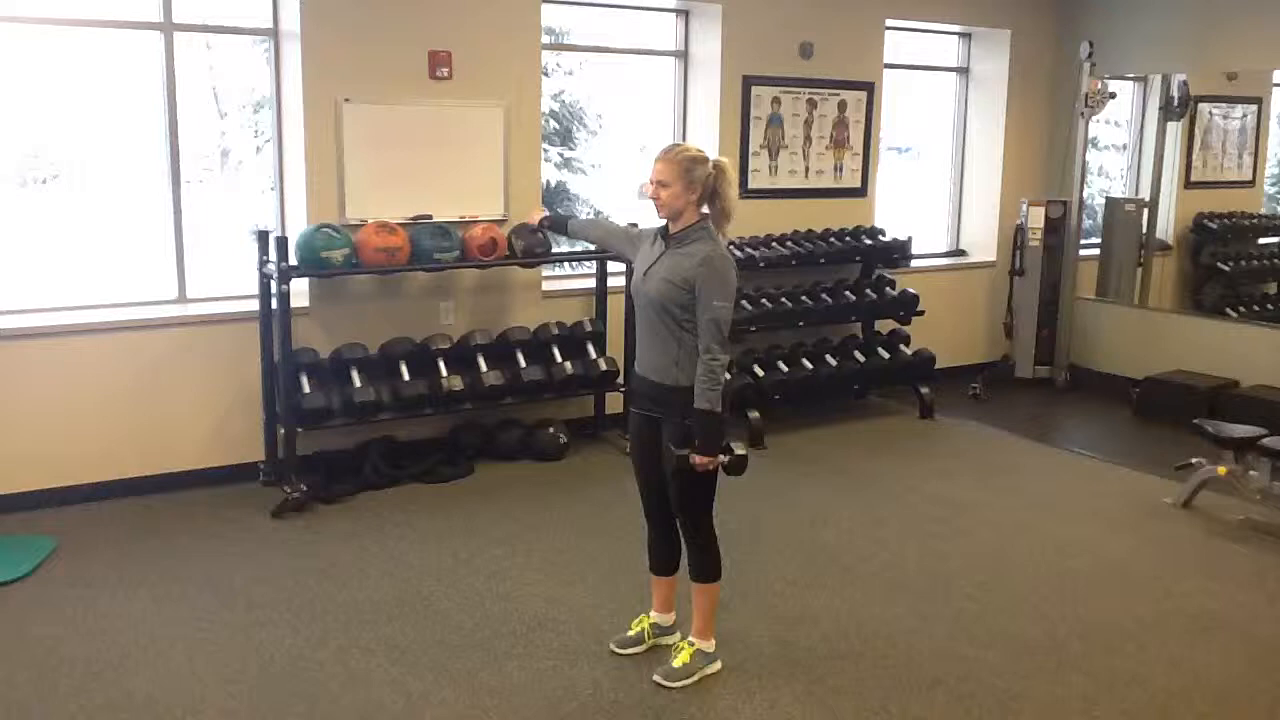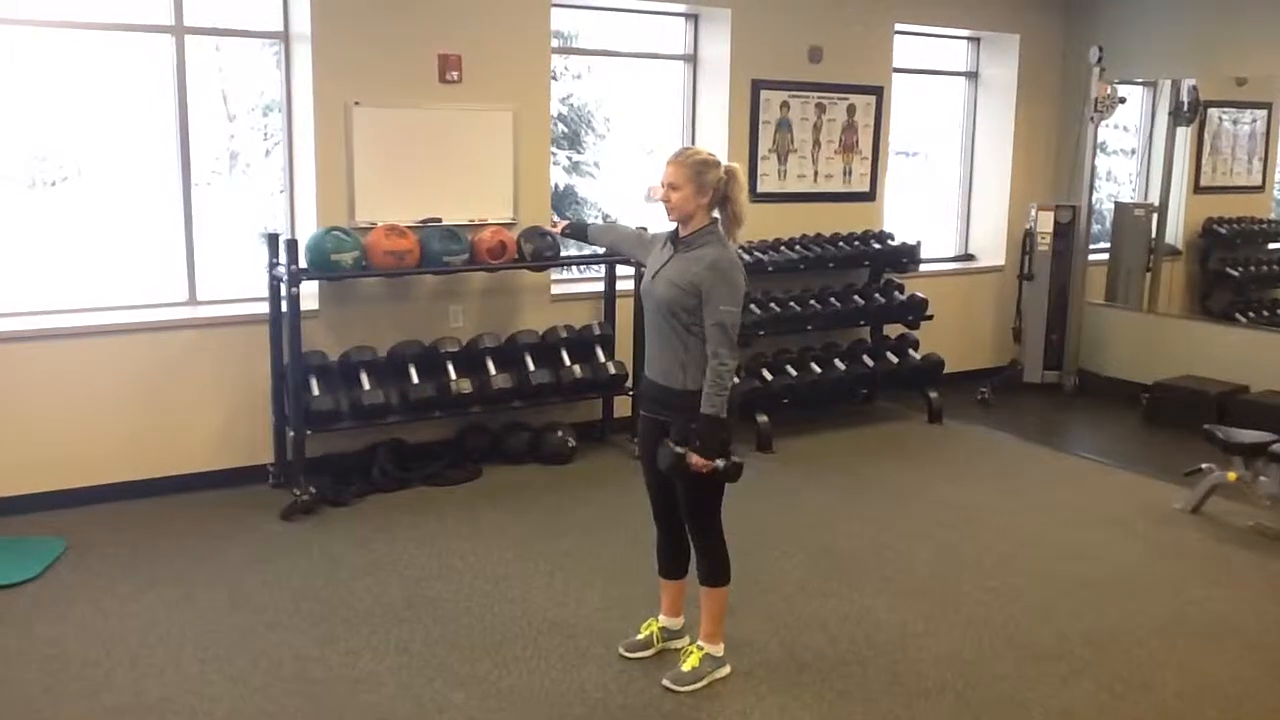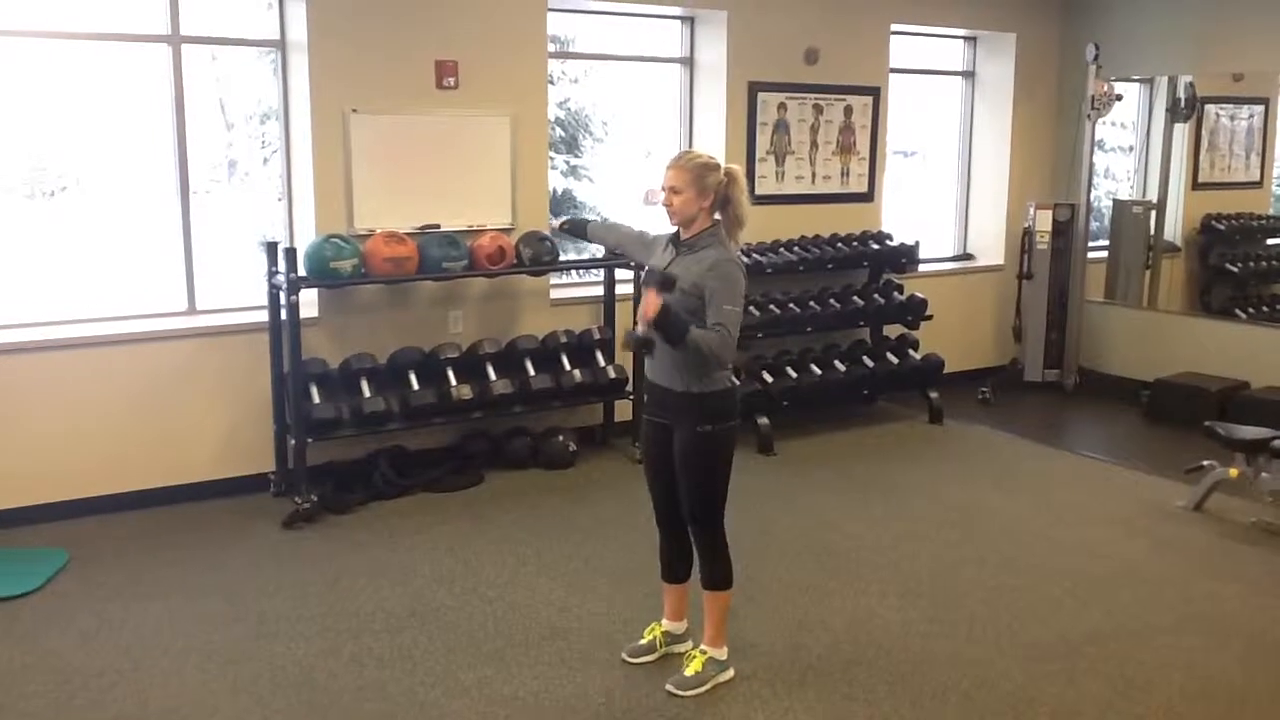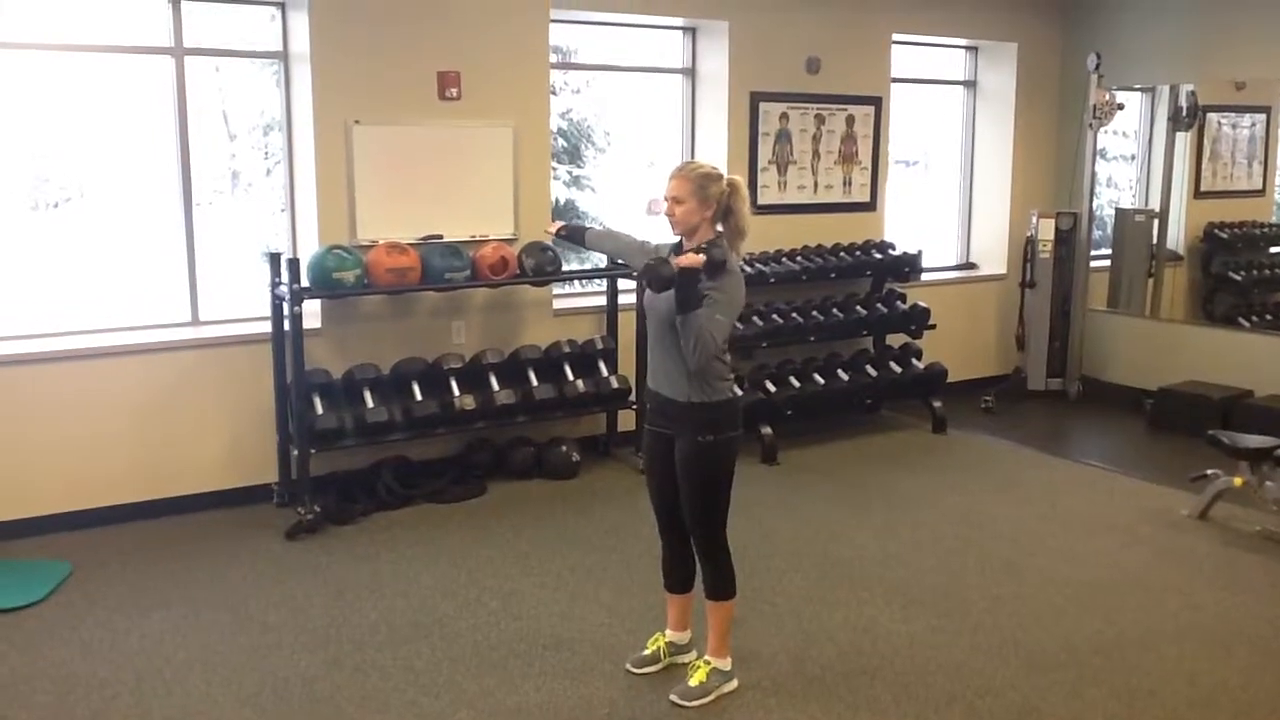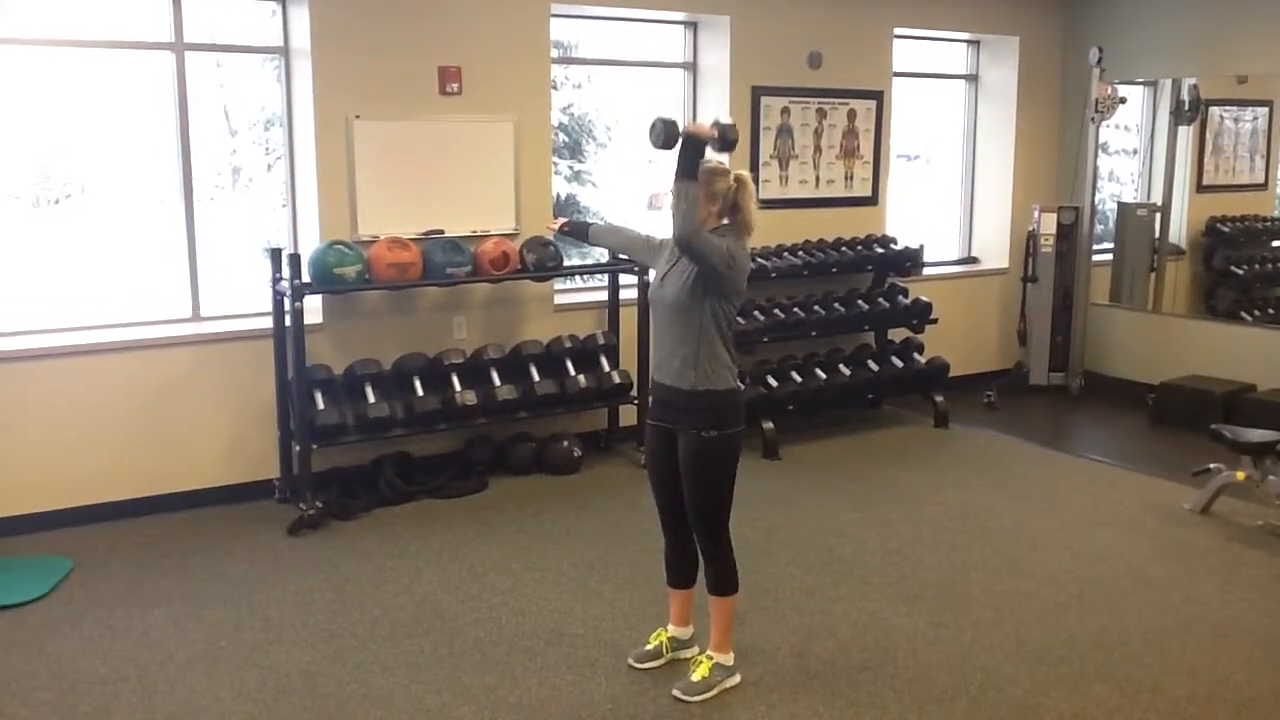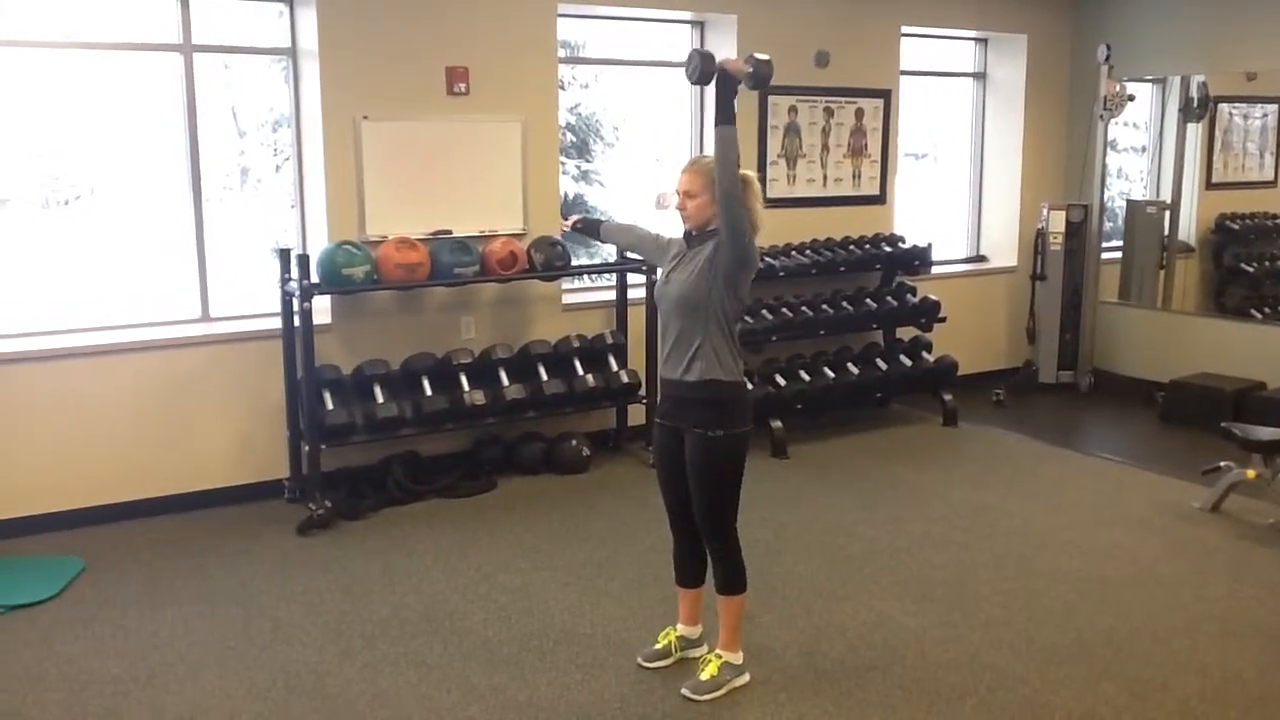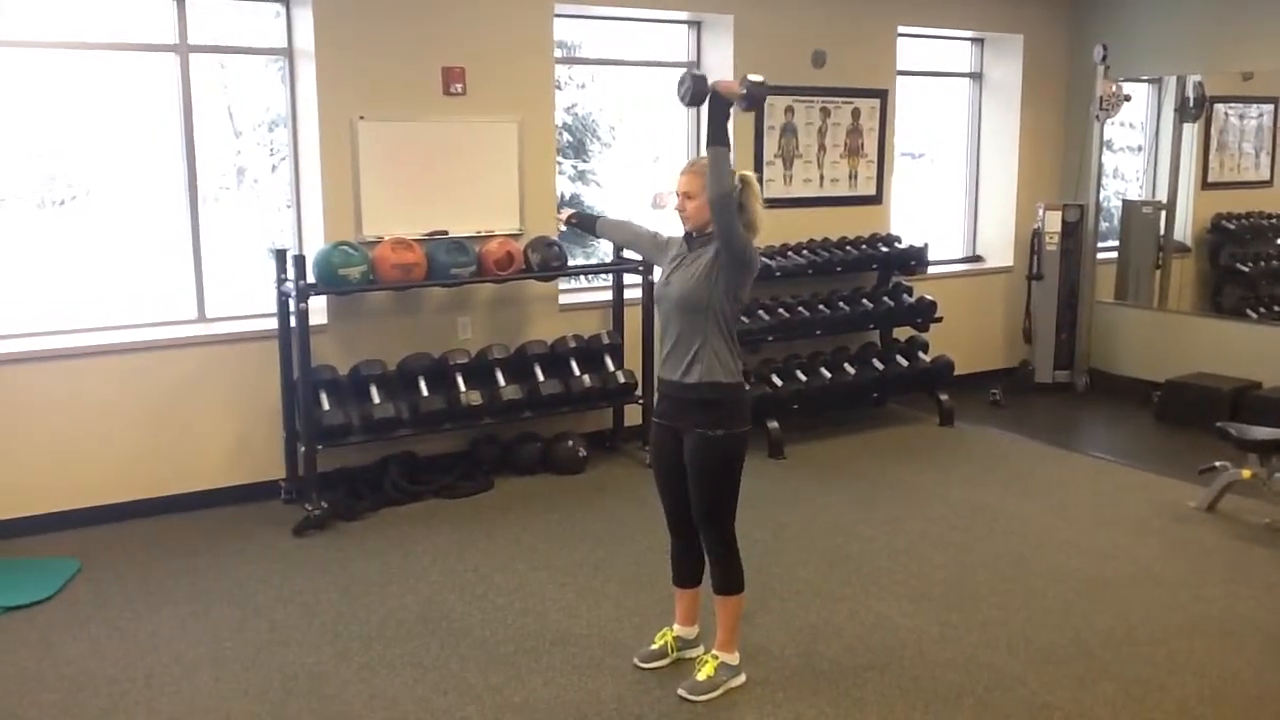
dt=0.7s
person 1, frame 1
left shoulder: (711, 258)
right shoulder: (651, 241)
left elbow: (714, 352)
right elbow: (607, 233)
left wrist: (707, 430)
right wrist: (552, 222)
left hip: (686, 406)
right hip: (646, 397)
left knee: (694, 522)
right knee: (657, 516)
left ankle: (703, 645)
right ankle: (661, 620)
person 1, frame 2
left shoulder: (719, 262)
right shoulder: (663, 245)
left elbow: (722, 356)
right elbow: (622, 238)
left wrist: (709, 432)
right wrist: (573, 229)
left hip: (694, 409)
right hip: (655, 400)
left knee: (701, 525)
right knee: (666, 520)
left ankle: (711, 649)
right ankle: (669, 624)
person 1, frame 3
left shoulder: (721, 263)
right shoulder: (666, 246)
left elbow: (722, 348)
right elbow: (623, 237)
left wrist: (668, 319)
right wrist: (573, 226)
left hip: (704, 412)
right hip: (660, 402)
left knee: (704, 527)
right knee: (669, 522)
left ankle: (715, 653)
right ankle: (672, 628)
person 1, frame 4
left shoulder: (722, 273)
right shoulder: (666, 254)
left elbow: (700, 353)
right elbow: (620, 243)
left wrist: (688, 284)
right wrist: (569, 231)
left hip: (706, 420)
right hip: (662, 412)
left knee: (707, 538)
right knee: (672, 533)
left ankle: (719, 663)
right ankle: (676, 638)
person 1, frame 5
left shoulder: (726, 256)
right shoulder: (671, 251)
left elbow: (687, 230)
right elbow: (624, 238)
left wrist: (691, 155)
right wrist: (572, 228)
left hip: (710, 412)
right hip: (665, 404)
left knee: (710, 533)
right knee: (674, 528)
left ankle: (722, 658)
right ankle: (678, 633)
person 1, frame 6
left shoulder: (733, 253)
right shoulder: (677, 250)
left elbow: (731, 182)
right elbow: (631, 236)
left wrist: (726, 98)
right wrist: (582, 224)
left hip: (716, 409)
right hip: (673, 405)
left knee: (717, 533)
right knee: (683, 529)
left ankle: (730, 657)
right ankle: (687, 633)
person 1, frame 7
left shoulder: (735, 254)
right shoulder: (677, 250)
left elbow: (725, 202)
right elbow: (629, 234)
left wrist: (719, 119)
right wrist: (578, 219)
left hip: (716, 410)
right hip: (670, 405)
left knee: (716, 533)
right knee: (681, 529)
left ankle: (727, 658)
right ankle: (684, 633)
